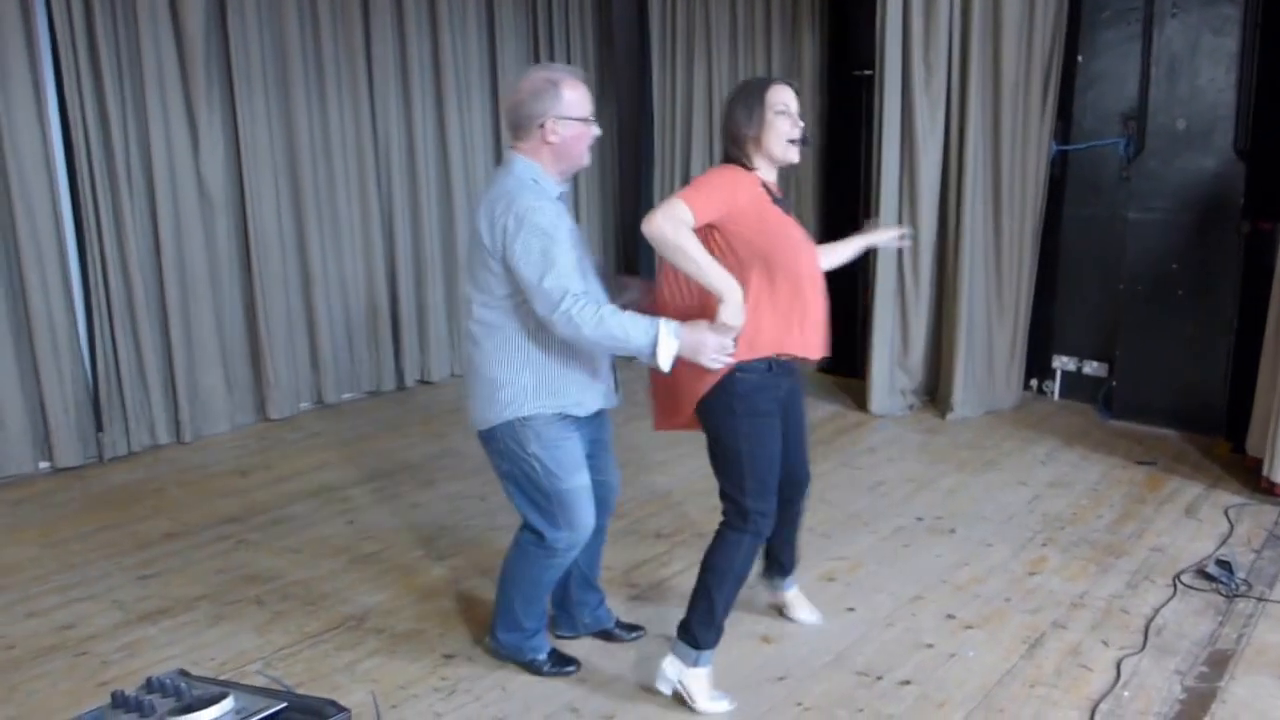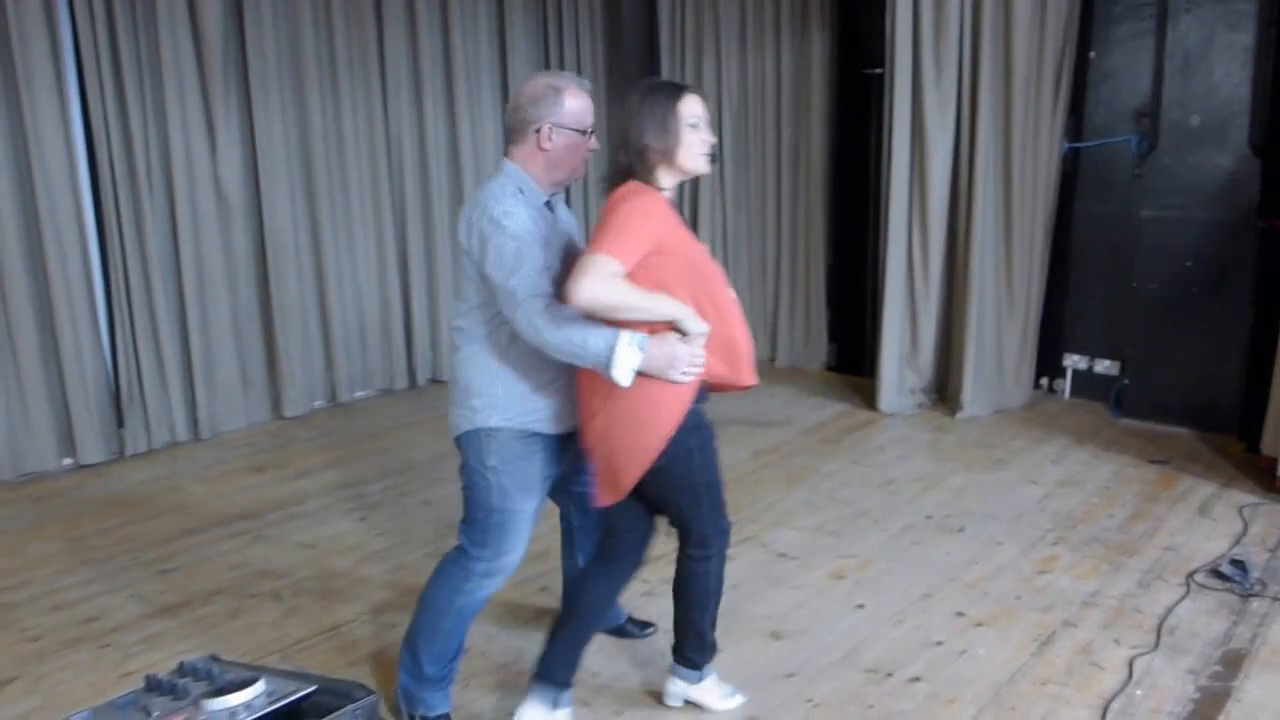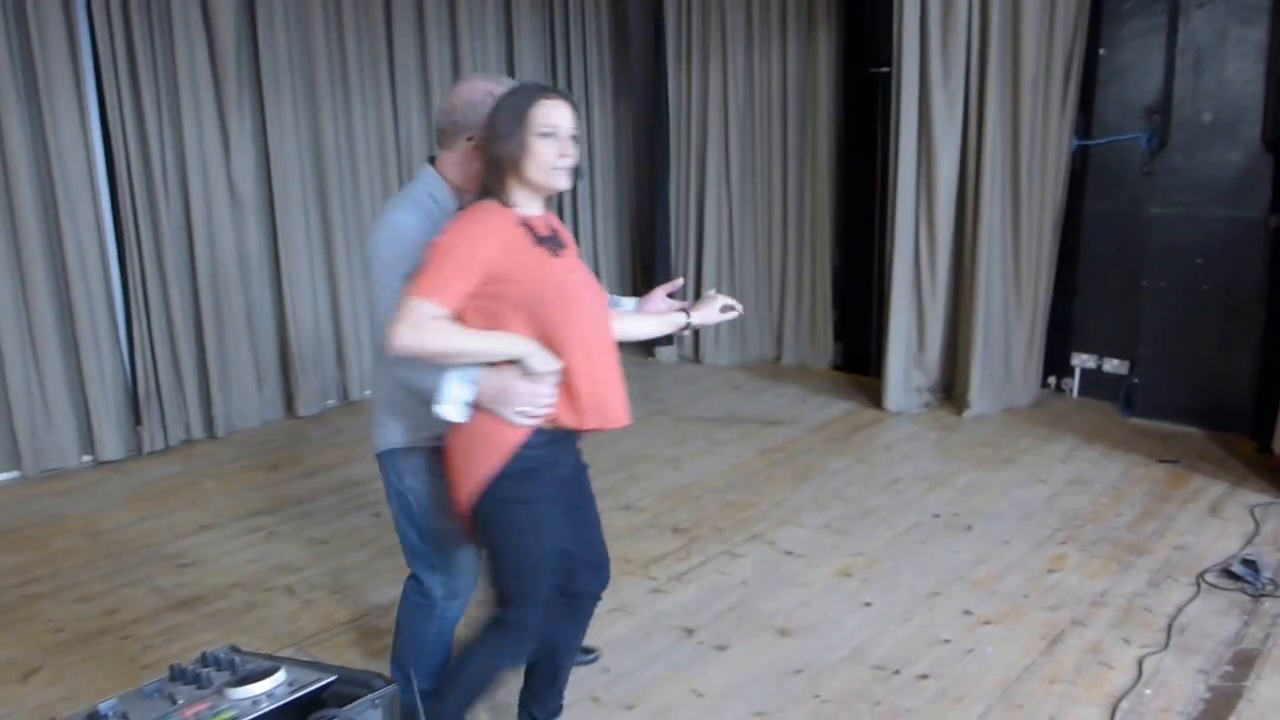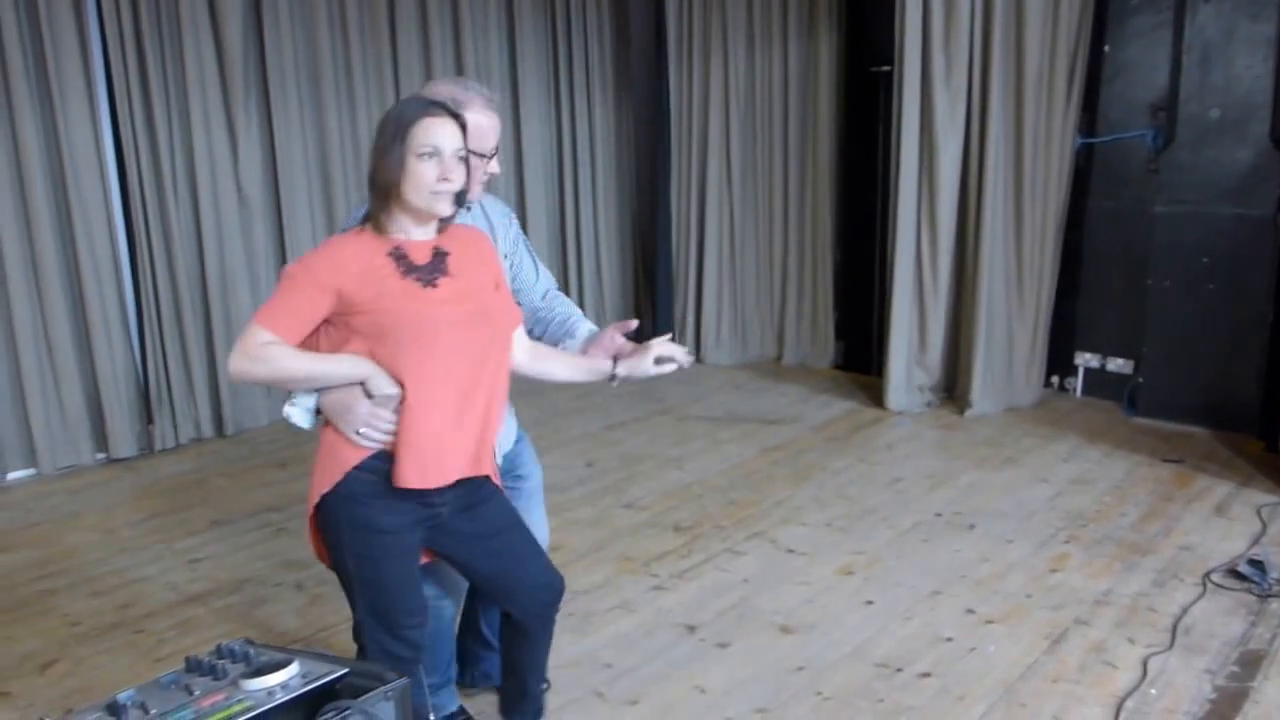
dt=0.4s
person 1, frame 1
left shoulder: (540, 193)
right shoulder: (523, 205)
right elbow: (571, 312)
right wrist: (673, 337)
left hip: (575, 392)
right hip: (527, 402)
left knee: (594, 503)
right knee: (562, 522)
left ankle: (578, 611)
right ankle: (518, 635)
person 1, frame 2
left shoulder: (550, 206)
right shoulder: (502, 211)
right elbow: (537, 320)
right wrist: (638, 351)
left hip: (560, 408)
right hip: (507, 416)
left knee: (596, 511)
right knee: (491, 552)
left ankle: (595, 609)
person 1, frame 3
right shoulder: (408, 226)
left wrist: (631, 311)
right wrist: (478, 387)
left hip: (504, 426)
right hip: (428, 437)
right knee: (447, 576)
person 1, frame 4
left shoulder: (495, 217)
left elbow: (539, 301)
left wrist: (585, 340)
right wrist: (331, 395)
left hip: (499, 434)
right knee: (438, 580)
left ankle: (482, 662)
person 2, frame 1
left shoulder: (768, 196)
right shoulder: (727, 183)
left elbow: (801, 261)
right elbow: (659, 224)
left wrist: (864, 239)
right wrist: (723, 285)
left hip: (768, 368)
right hip: (737, 372)
left knee: (792, 484)
right knee: (752, 512)
left ankle: (780, 584)
right ankle: (687, 659)
person 2, frame 2
left shoulder: (650, 207)
right shoulder: (639, 208)
right elbow: (588, 290)
left wrist: (698, 300)
right wrist: (682, 309)
left hip: (631, 409)
right hip: (655, 411)
left knee: (617, 552)
right knee: (706, 536)
person 2, frame 3
left shoulder: (554, 231)
right shoulder: (476, 231)
left elbow: (592, 322)
right elbow: (406, 333)
left wrist: (686, 317)
right wrist: (516, 345)
left hip: (558, 446)
right hip: (508, 454)
left knee: (583, 578)
right knee: (526, 618)
person 2, frame 4
left shoulder: (477, 249)
right shoulder: (339, 261)
left elbow: (517, 350)
right elbow: (248, 357)
left wrist: (618, 367)
right wrist: (362, 368)
left hip: (462, 481)
right hip: (372, 488)
left knee: (538, 592)
right knee: (396, 652)
